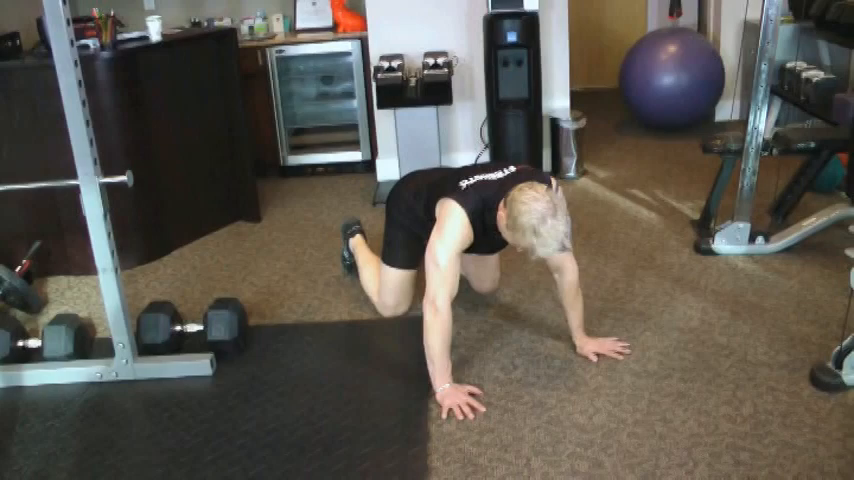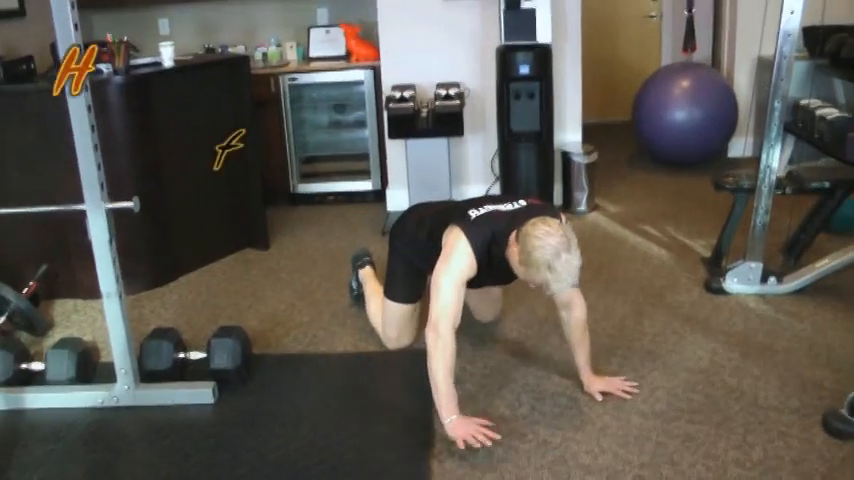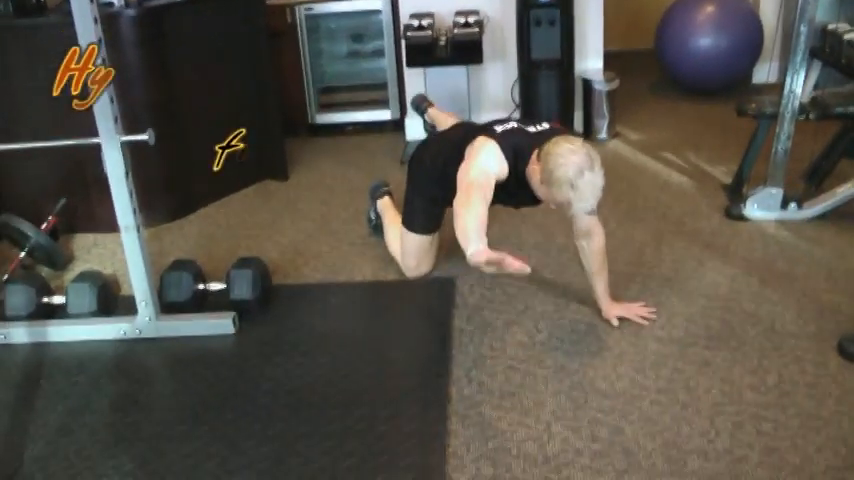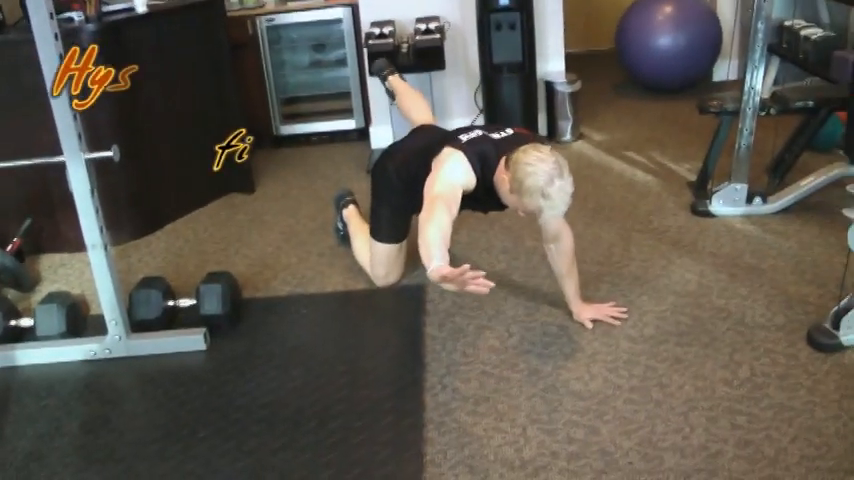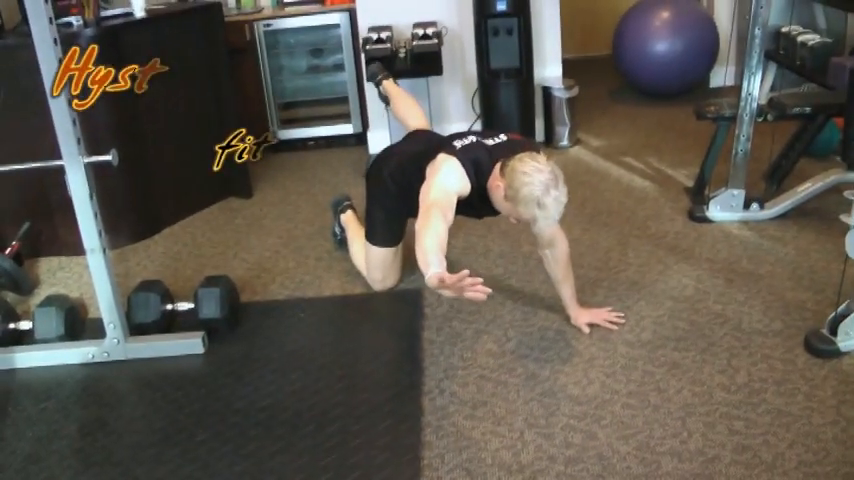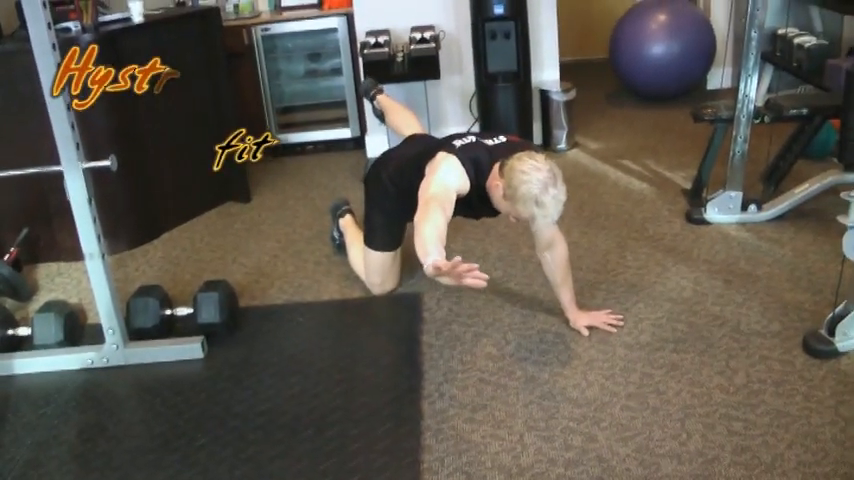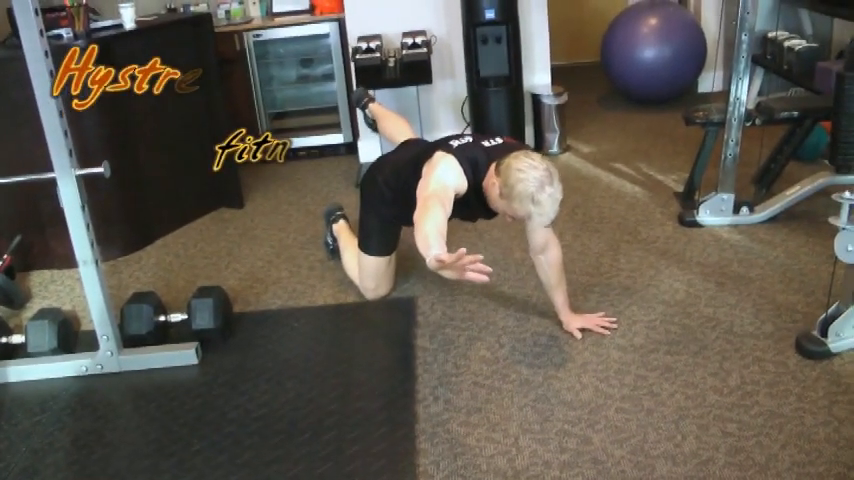
dt=0.4s
person 1, frame 1
left shoulder: (547, 193)
right shoulder: (457, 217)
left elbow: (565, 267)
right elbow: (437, 303)
left wrist: (580, 337)
right wrist: (444, 386)
right hip: (411, 205)
left knee: (487, 286)
right knee: (392, 306)
right ankle: (355, 239)
person 1, frame 2
left shoulder: (555, 231)
right shoulder: (464, 249)
left elbow: (571, 304)
right elbow: (439, 333)
left wrist: (587, 376)
right wrist: (451, 417)
right hip: (415, 236)
left knee: (488, 316)
right knee: (396, 339)
right ankle: (365, 270)
person 1, frame 3
left shoulder: (571, 160)
right shoulder: (490, 157)
left elbow: (589, 233)
right elbow: (470, 199)
left wrist: (606, 303)
right wrist: (477, 251)
right hip: (432, 164)
right knee: (416, 269)
left ankle: (429, 110)
right ankle: (383, 201)
person 1, frame 4
left shoulder: (538, 161)
right shoulder: (457, 167)
left elbow: (557, 236)
right elbow: (437, 213)
left wrist: (577, 304)
right wrist: (438, 269)
left hip: (431, 144)
right hip: (397, 175)
left knee: (426, 126)
right knee: (385, 278)
left ankle: (391, 77)
right ankle: (348, 210)
person 1, frame 5
left shoulder: (531, 166)
right shoulder: (451, 172)
left elbow: (551, 241)
right elbow: (432, 218)
left wrist: (574, 308)
right wrist: (435, 275)
left hip: (424, 148)
right hip: (391, 180)
left knee: (420, 130)
right knee: (382, 281)
left ankle: (384, 83)
right ankle: (346, 215)
person 1, frame 6
left shoulder: (530, 169)
right shoulder: (451, 170)
left elbow: (550, 244)
right elbow: (430, 212)
left wrist: (572, 311)
right wrist: (434, 262)
right hip: (389, 183)
left knee: (416, 136)
right knee: (381, 286)
left ankle: (377, 97)
right ankle: (345, 220)
person 1, frame 7
left shoulder: (525, 173)
right shoulder: (448, 170)
left elbow: (544, 247)
right elbow: (431, 210)
left wrist: (566, 314)
right wrist: (437, 256)
right hip: (385, 188)
right knee: (374, 290)
left ankle: (369, 106)
right ankle: (338, 224)
